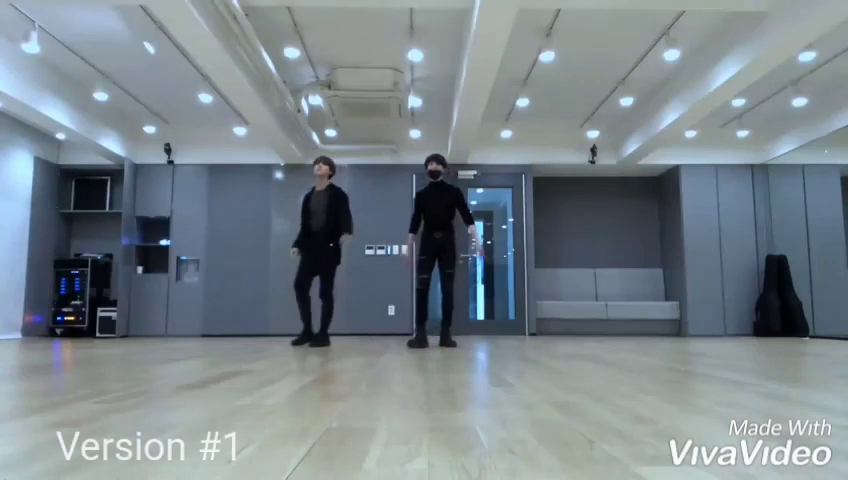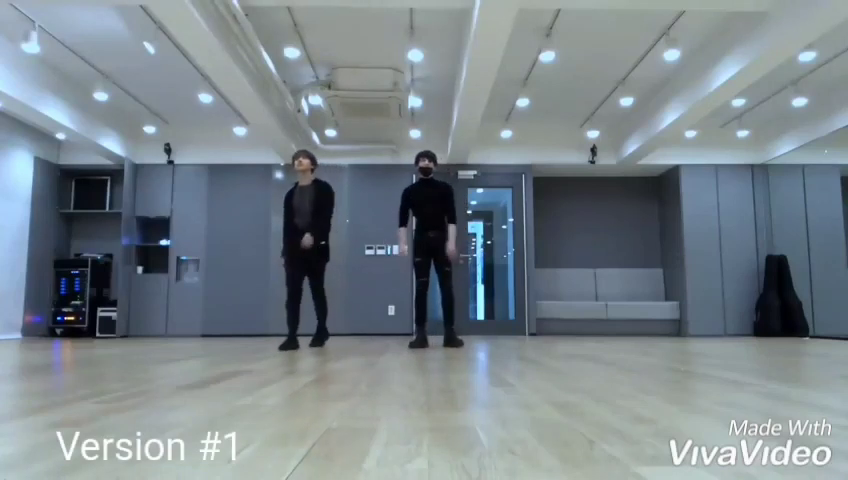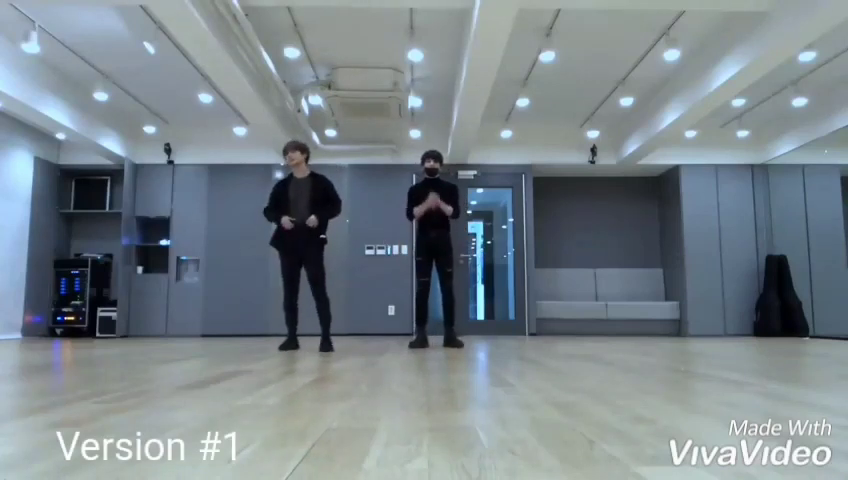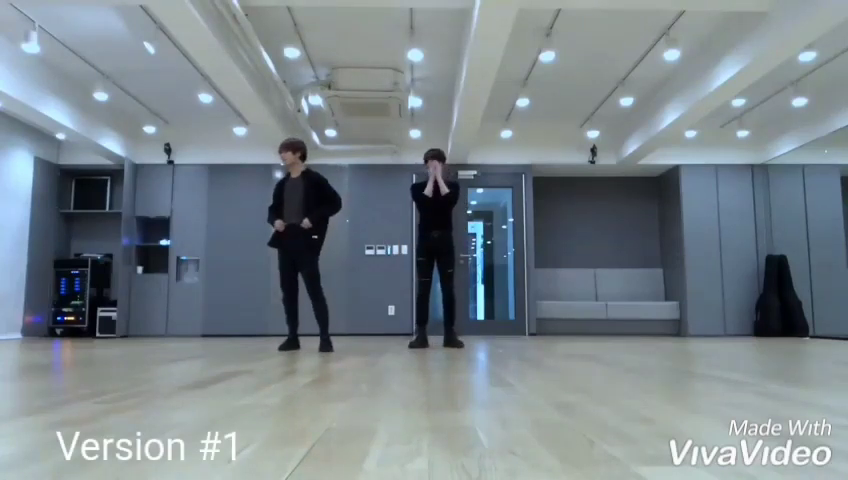
dt=0.5s
person 1, frame 1
left shoulder: (337, 194)
right shoulder: (309, 196)
left elbow: (344, 218)
right elbow: (304, 224)
left wrist: (346, 233)
right wrist: (297, 244)
left hip: (330, 246)
right hip: (311, 246)
left knee: (325, 291)
right knee: (300, 285)
left ankle: (323, 334)
right ankle: (307, 331)
person 1, frame 2
left shoulder: (323, 189)
right shoulder: (290, 194)
left elbow: (325, 217)
right elbow: (287, 224)
left wrist: (313, 235)
right wrist: (285, 250)
left hip: (316, 247)
right hip: (295, 248)
left knee: (317, 290)
right knee: (293, 291)
left ankle: (321, 330)
right ankle: (292, 337)
person 1, frame 3
left shoulder: (320, 182)
right shoulder: (282, 186)
left elbow: (336, 206)
right elbow: (268, 210)
left wrist: (319, 217)
right wrist: (279, 218)
left hip: (312, 240)
right hip: (288, 241)
left knee: (318, 288)
right knee: (289, 290)
left ankle: (326, 336)
right ankle: (292, 337)
person 1, frame 4
left shoulder: (315, 180)
right shoulder: (282, 184)
left elbow: (335, 203)
right elbow: (273, 209)
left wrist: (314, 218)
right wrist: (274, 220)
left hip: (307, 241)
right hip: (285, 241)
left knee: (314, 289)
right knee: (288, 290)
left ankle: (325, 337)
right ankle: (292, 337)
person 2, frame 1
left shoulder: (454, 192)
right shoulder: (421, 195)
left elbow: (467, 216)
right elbow: (416, 222)
left wrist: (476, 240)
right wrist: (409, 249)
left hip: (447, 242)
right hip: (427, 242)
left knee: (447, 288)
right knee: (422, 287)
left ankle: (445, 333)
right ankle: (420, 333)
person 2, frame 2
left shoulder: (445, 188)
right shoulder: (410, 191)
left elbow: (451, 217)
right elbow: (403, 219)
left wrist: (451, 240)
right wrist: (403, 243)
left hip: (441, 239)
right hip: (421, 240)
left knee: (446, 287)
right knee: (421, 287)
left ankle: (449, 333)
right ankle: (420, 334)
person 2, frame 3
left shoulder: (450, 188)
right shoulder: (416, 189)
left elbow: (455, 212)
right elbow: (410, 214)
left wrist: (439, 204)
right wrist: (426, 205)
left hip: (443, 239)
right hip: (423, 240)
left knee: (447, 287)
right knee: (422, 287)
left ankle: (450, 333)
right ankle: (420, 334)
person 2, frame 4
left shoulder: (452, 186)
right shoulder: (418, 187)
left elbow: (450, 201)
right elbow: (423, 201)
left wrist: (439, 177)
right wrist: (431, 177)
left hip: (445, 240)
right hip: (425, 240)
left knee: (448, 287)
right knee: (423, 288)
left ankle: (450, 333)
right ankle: (421, 334)
